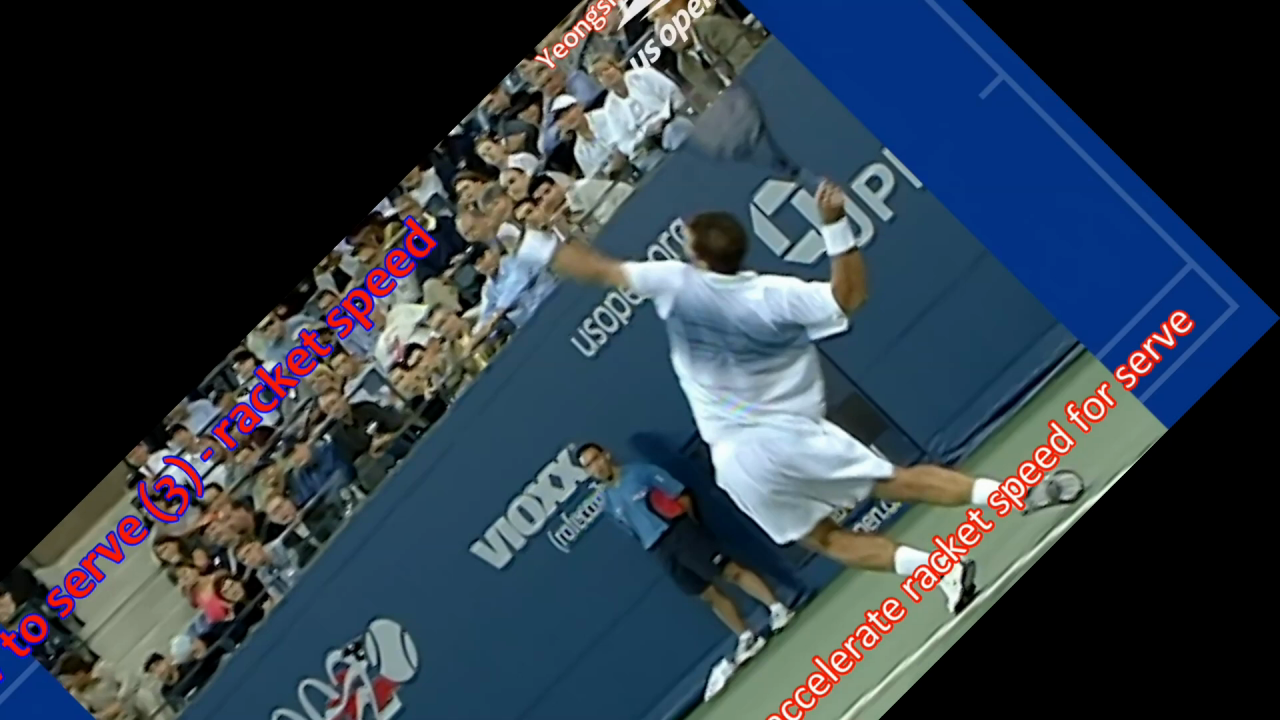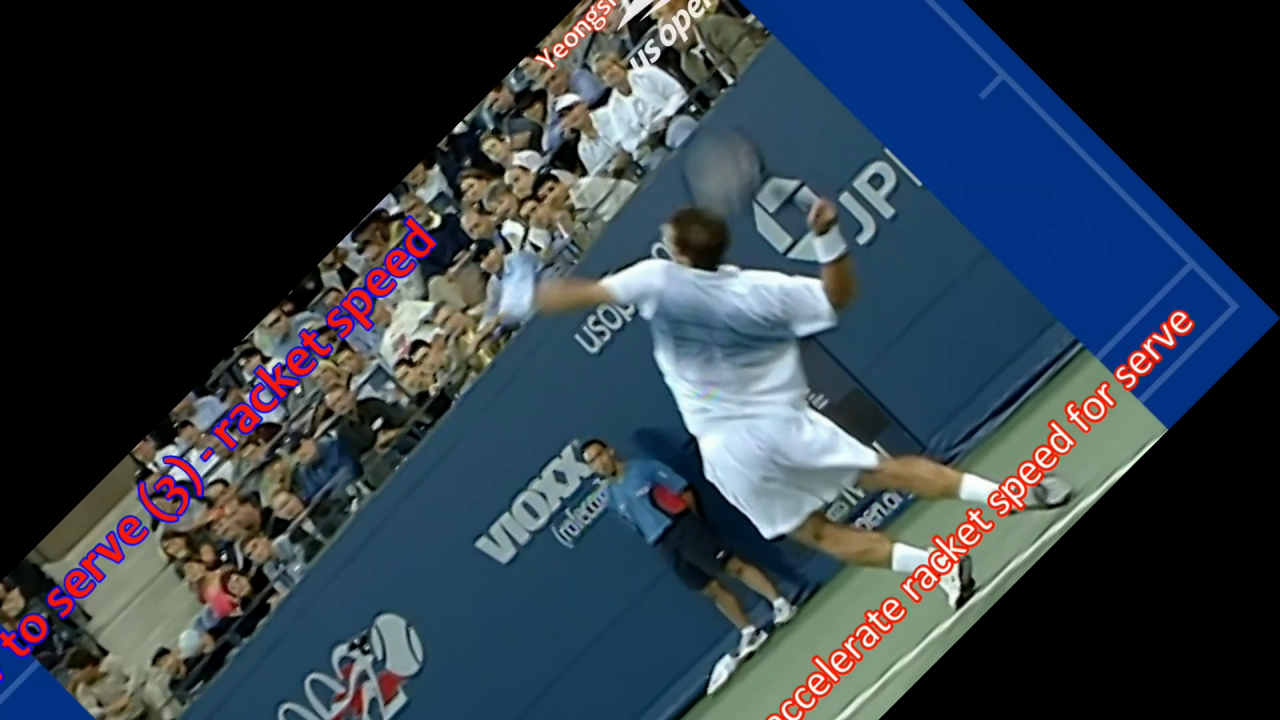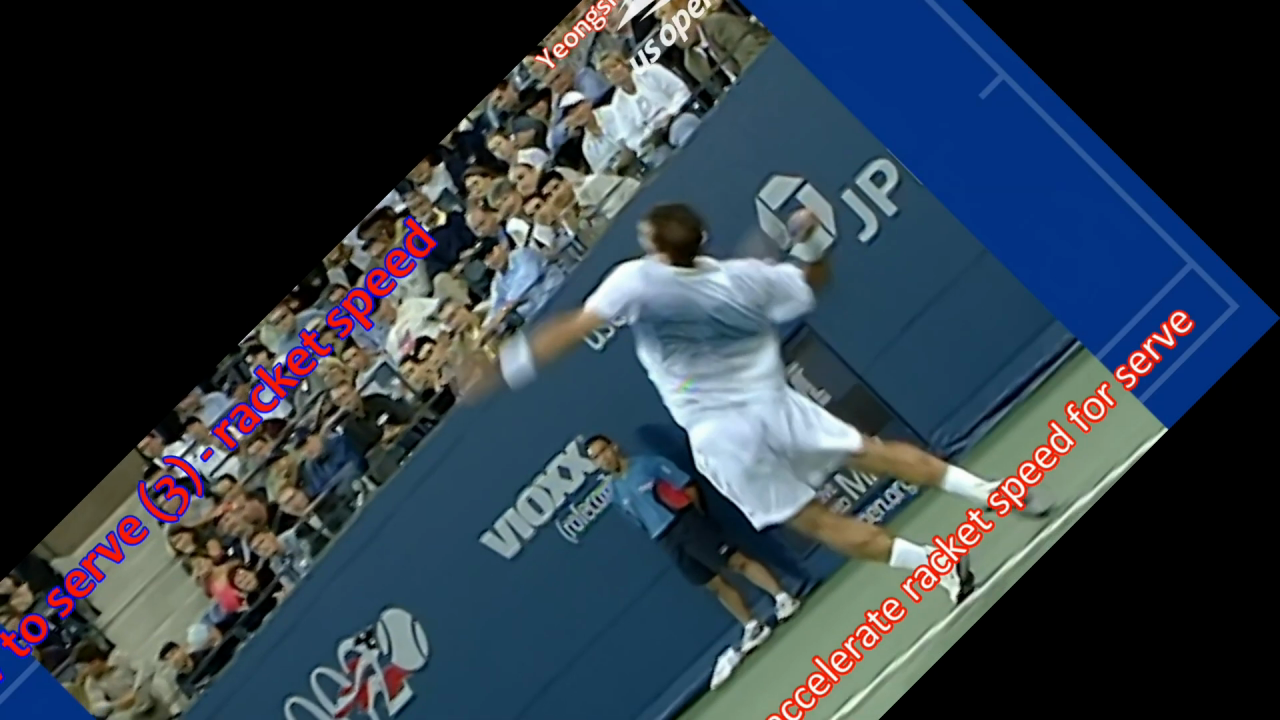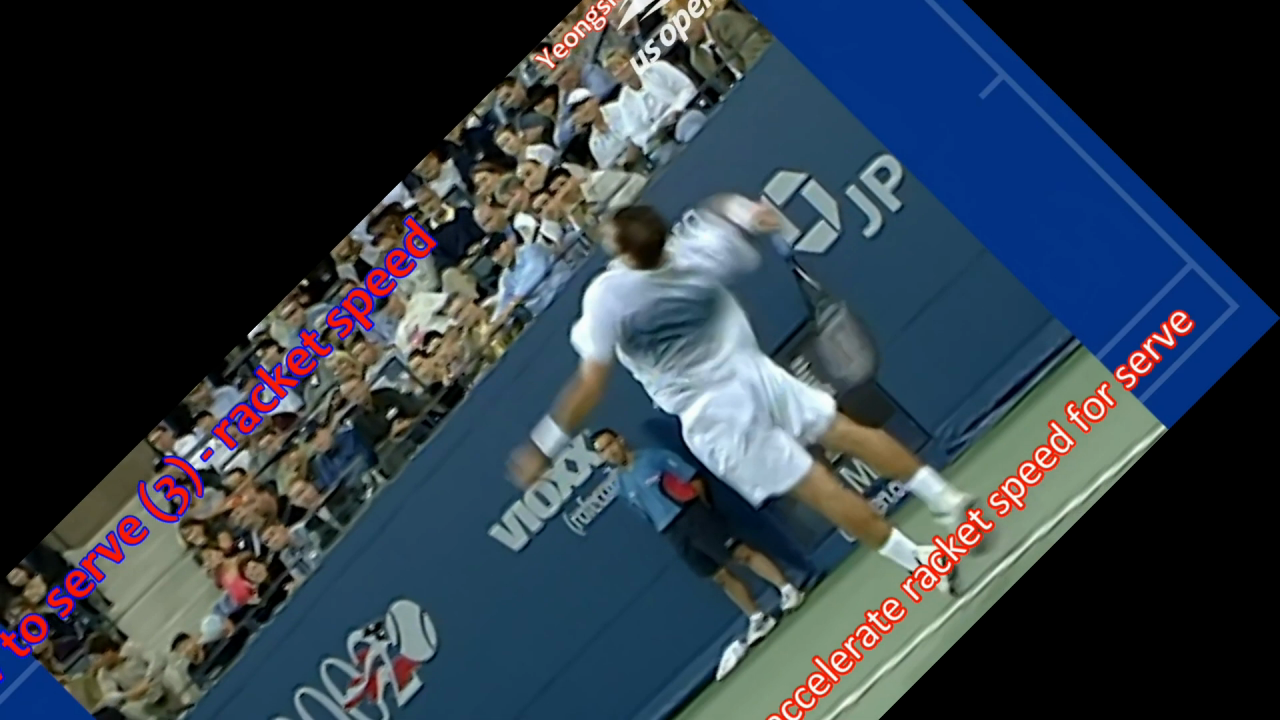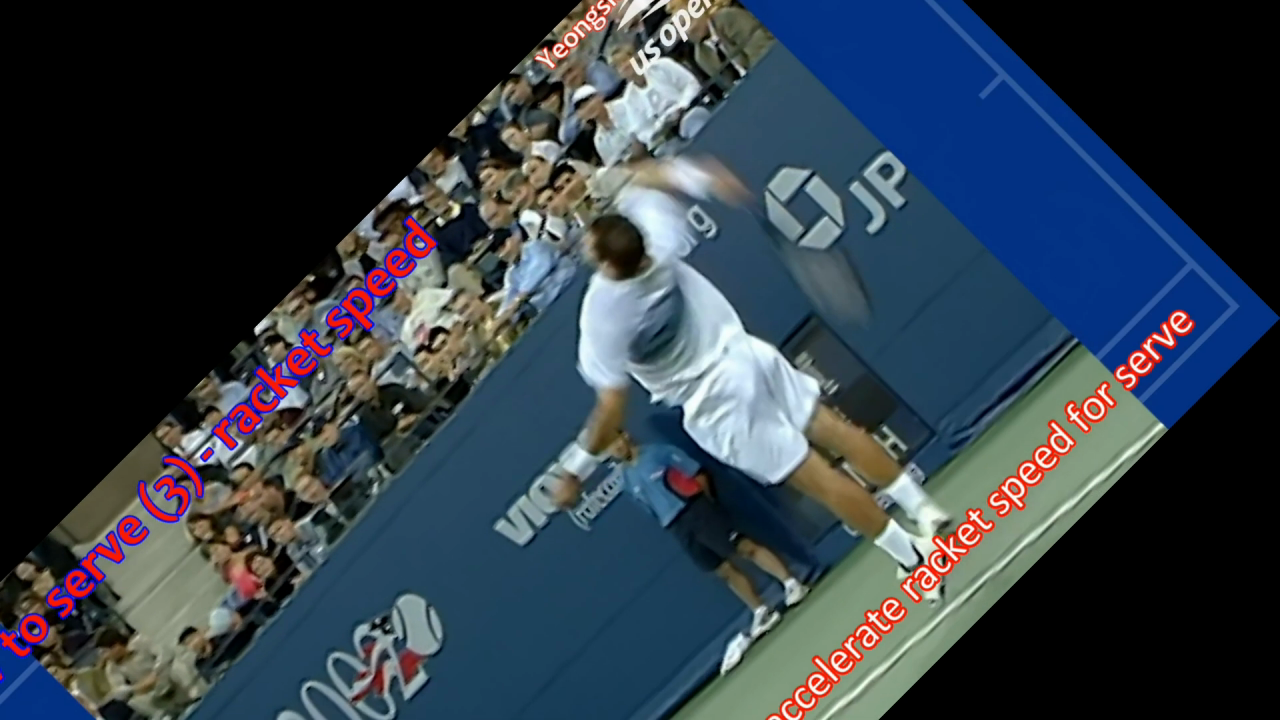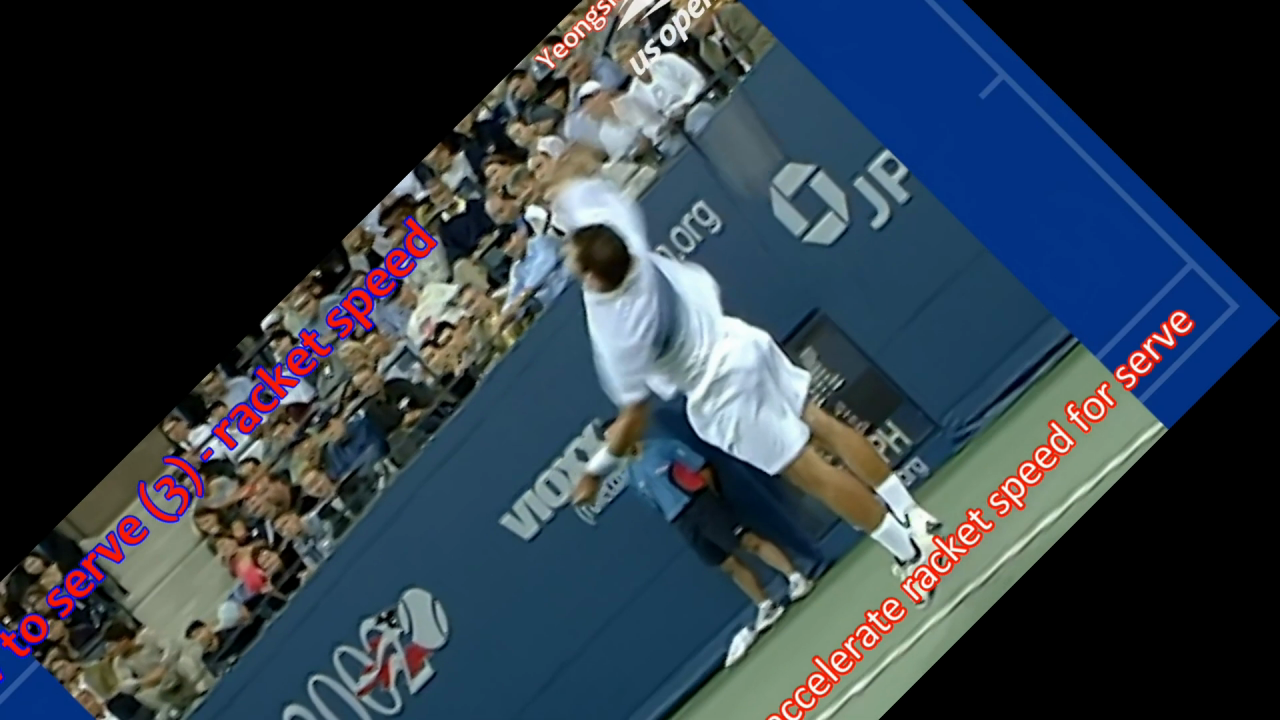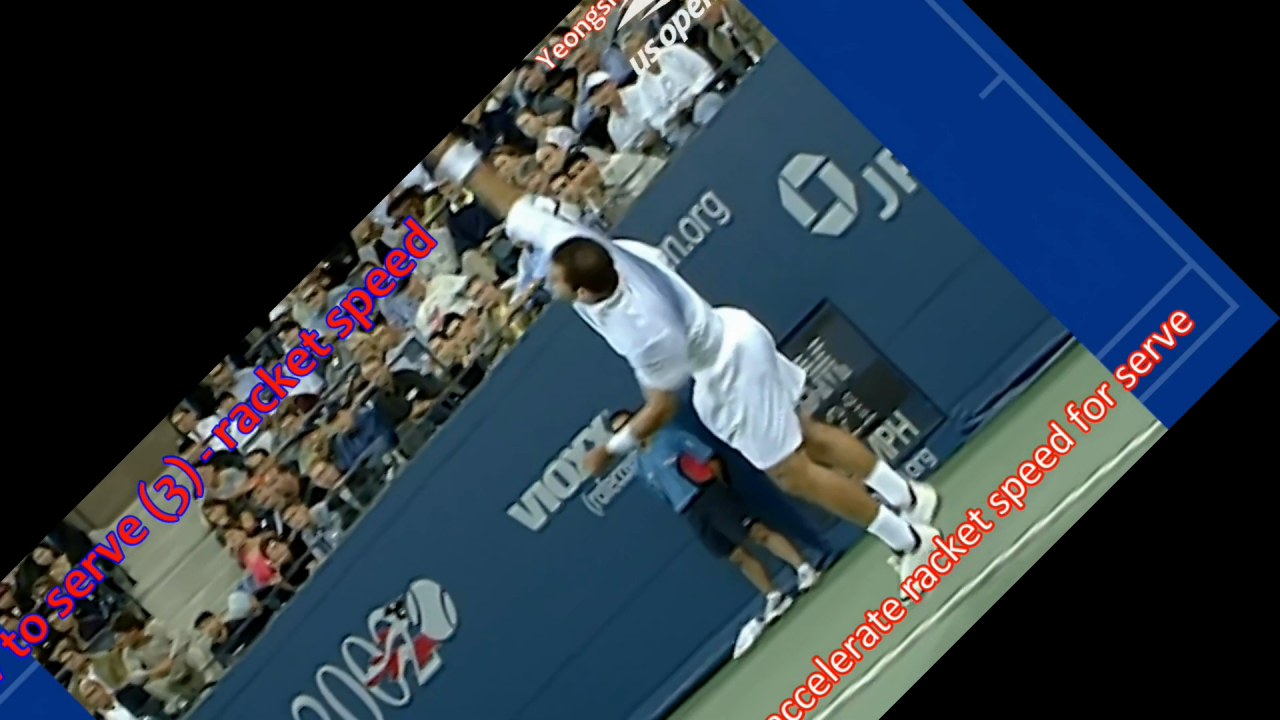
dt=0.4s
person 1, frame 1
left shoulder: (678, 285)
right shoulder: (778, 295)
left elbow: (602, 270)
right elbow: (850, 297)
left wrist: (536, 246)
right wrist: (836, 225)
left hip: (740, 460)
right hip: (795, 436)
left knee: (825, 540)
right knee: (900, 482)
left ankle: (938, 570)
person 1, frame 2
left shoulder: (659, 280)
right shoulder: (763, 289)
left elbow: (585, 293)
right elbow: (839, 296)
left wrist: (515, 292)
right wrist: (826, 234)
left hip: (728, 452)
right hip: (785, 425)
left knee: (817, 534)
right knee: (886, 472)
left ankle: (936, 568)
person 1, frame 3
left shoulder: (636, 280)
right shoulder: (748, 277)
left elbow: (574, 328)
right elbow: (813, 285)
left wrist: (500, 365)
right wrist: (808, 241)
left hip: (722, 440)
right hip: (775, 407)
left knee: (818, 521)
right knee: (874, 453)
left ankle: (934, 565)
right ankle: (989, 491)
person 1, frame 4
left shoulder: (608, 296)
right shoulder: (697, 252)
left elbow: (591, 383)
right elbow: (726, 211)
left wrist: (543, 446)
right wrist: (748, 212)
left hip: (715, 417)
right hip: (756, 375)
left knee: (820, 489)
right knee: (849, 433)
left ankle: (923, 562)
right ankle: (948, 499)
person 1, frame 5
left shoulder: (603, 319)
right shoulder: (658, 245)
left elbow: (611, 407)
right elbow: (648, 178)
left wrist: (575, 468)
right wrist: (706, 177)
left hip: (717, 406)
right hip: (746, 357)
left knee: (814, 477)
right knee: (835, 430)
left ankle: (914, 556)
right ankle: (924, 512)
person 1, frame 6
left shoulder: (623, 338)
right shoulder: (619, 236)
left elbow: (634, 418)
right elbow: (572, 189)
left wrist: (596, 470)
left hip: (725, 392)
right hip: (742, 339)
left knee: (808, 470)
right knee: (823, 428)
left ankle: (912, 548)
right ankle: (910, 514)
person 1, frame 7
left shoulder: (646, 332)
right shoulder: (592, 250)
left elbow: (662, 406)
right elbow: (517, 206)
left wrist: (613, 448)
right wrist: (459, 158)
left hip: (729, 375)
right hip: (730, 334)
left knee: (792, 473)
right knee: (805, 433)
left ankle: (908, 538)
right ankle: (906, 496)
person 2, frame 1
left shoulder: (640, 472)
right shoulder: (608, 502)
left elbow: (682, 496)
right elbow: (634, 531)
left wrist: (687, 523)
left hip: (679, 531)
right hip: (662, 550)
left knee: (730, 571)
right knee: (709, 594)
left ankle: (777, 608)
right ankle: (747, 638)
person 2, frame 2
left shoulder: (644, 467)
right shoulder: (611, 497)
left elbow: (685, 491)
right elbow: (637, 526)
left wrist: (690, 521)
left hip: (682, 526)
right hip: (666, 546)
left knee: (733, 566)
right knee: (712, 589)
left ankle: (780, 603)
right ankle: (750, 633)
person 2, frame 3
left shoulder: (647, 464)
right shoulder: (615, 493)
left elbow: (688, 487)
right elbow: (640, 522)
left wrist: (694, 514)
left hip: (685, 522)
right hip: (669, 542)
left knee: (736, 561)
right knee: (716, 584)
left ankle: (783, 598)
right ankle: (754, 629)
person 2, frame 4
left shoulder: (654, 457)
right shoulder: (621, 484)
left elbow: (694, 479)
right elbow: (647, 514)
left wrist: (700, 507)
left hip: (692, 514)
right hip: (674, 533)
left knee: (741, 553)
right knee: (721, 576)
left ankle: (787, 589)
right ankle: (758, 618)
person 2, frame 5
left shoulder: (657, 452)
right shoulder: (625, 478)
left elbow: (698, 474)
right elbow: (648, 508)
left wrist: (705, 501)
left hip: (693, 507)
right hip: (675, 528)
left knee: (744, 546)
right knee: (725, 570)
left ankle: (791, 584)
right ankle: (763, 614)
person 2, frame 6
left shoulder: (663, 447)
right shoulder: (630, 473)
left elbow: (704, 470)
right elbow: (652, 503)
left wrist: (706, 494)
left hip: (699, 504)
right hip: (679, 523)
left knee: (749, 541)
right knee: (731, 567)
left ankle: (796, 578)
right ankle: (768, 608)
person 2, frame 7
left shoulder: (671, 437)
right shoulder: (640, 465)
left elbow: (711, 460)
right elbow: (663, 493)
left wrist: (718, 487)
left hip: (709, 494)
right hip: (692, 513)
left knee: (758, 532)
right knee: (738, 556)
left ankle: (803, 568)
right ankle: (775, 599)
